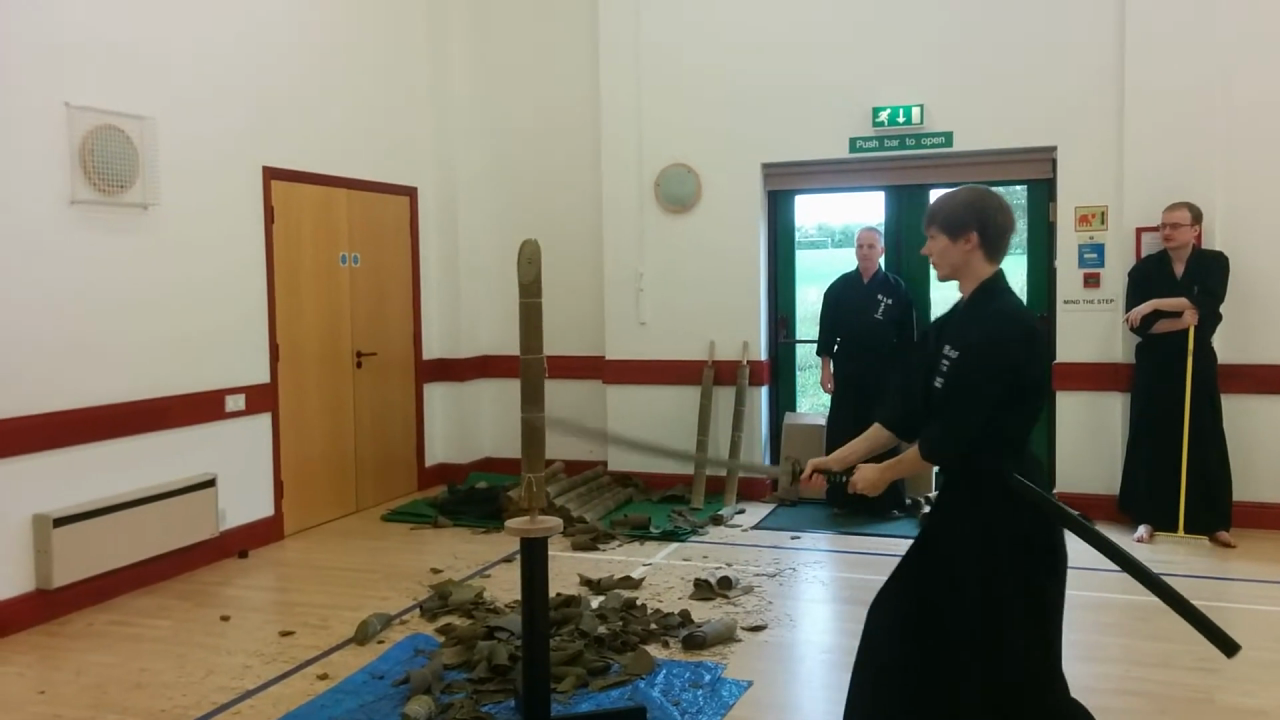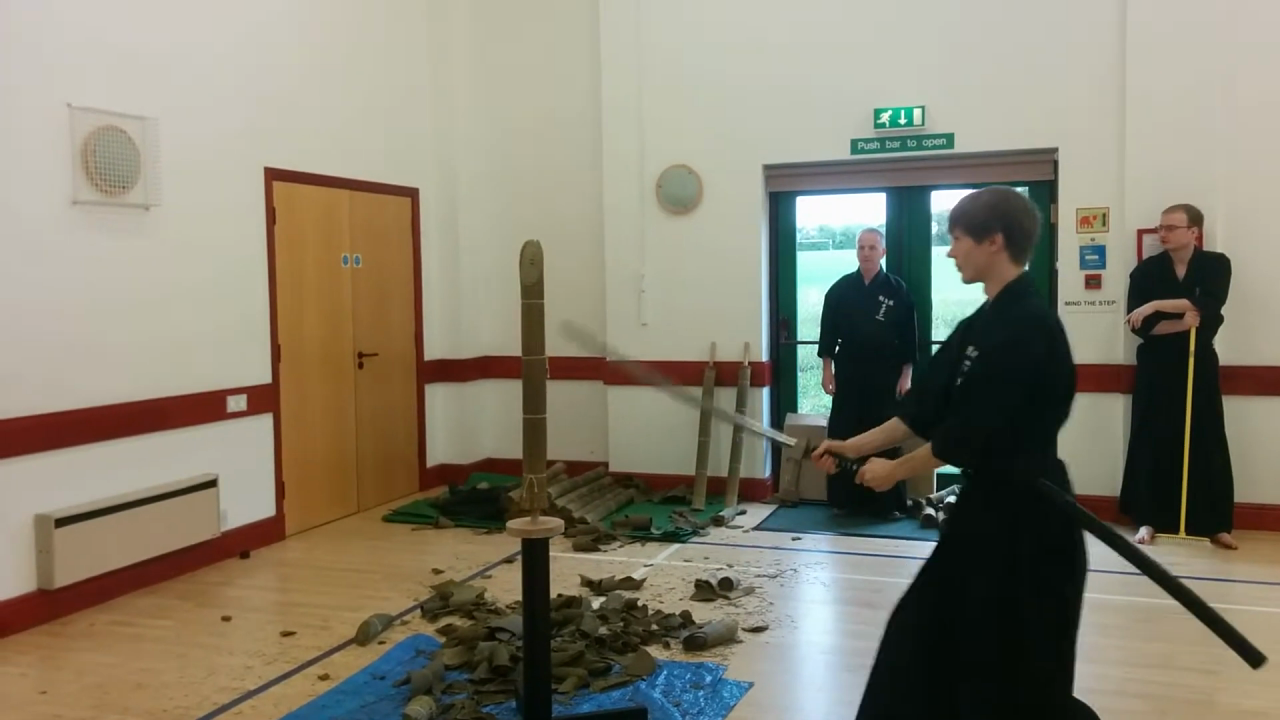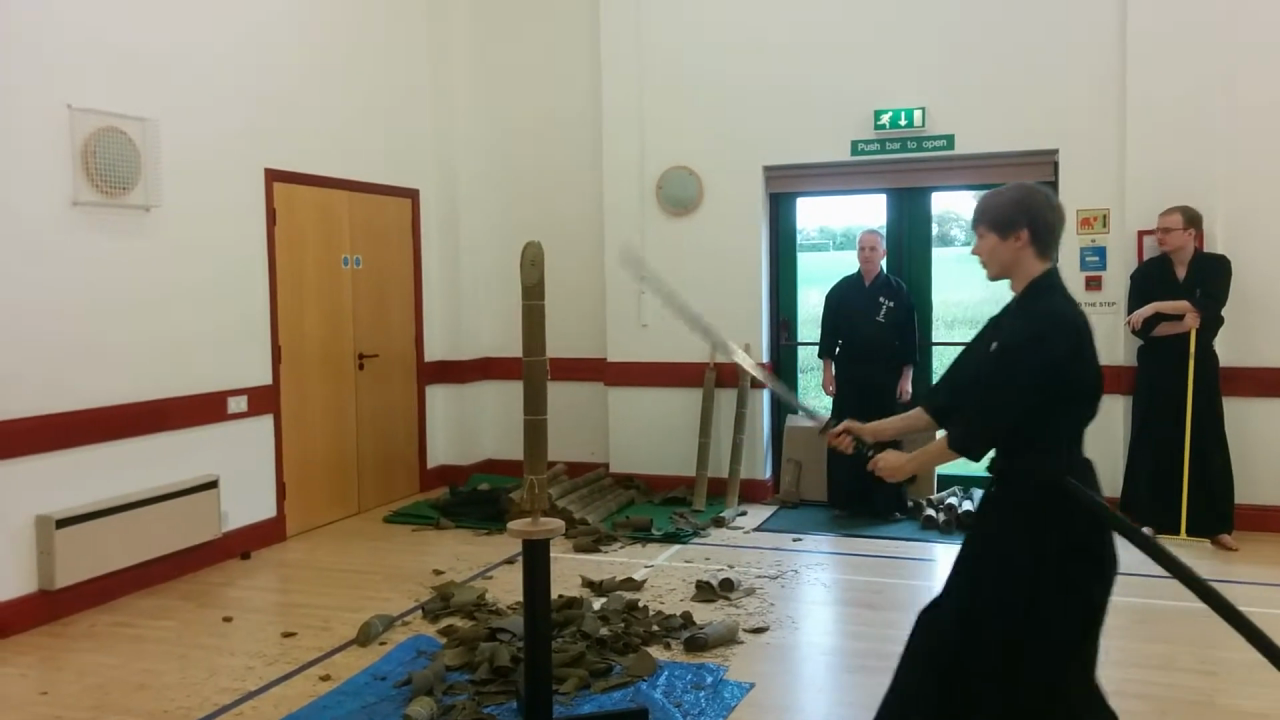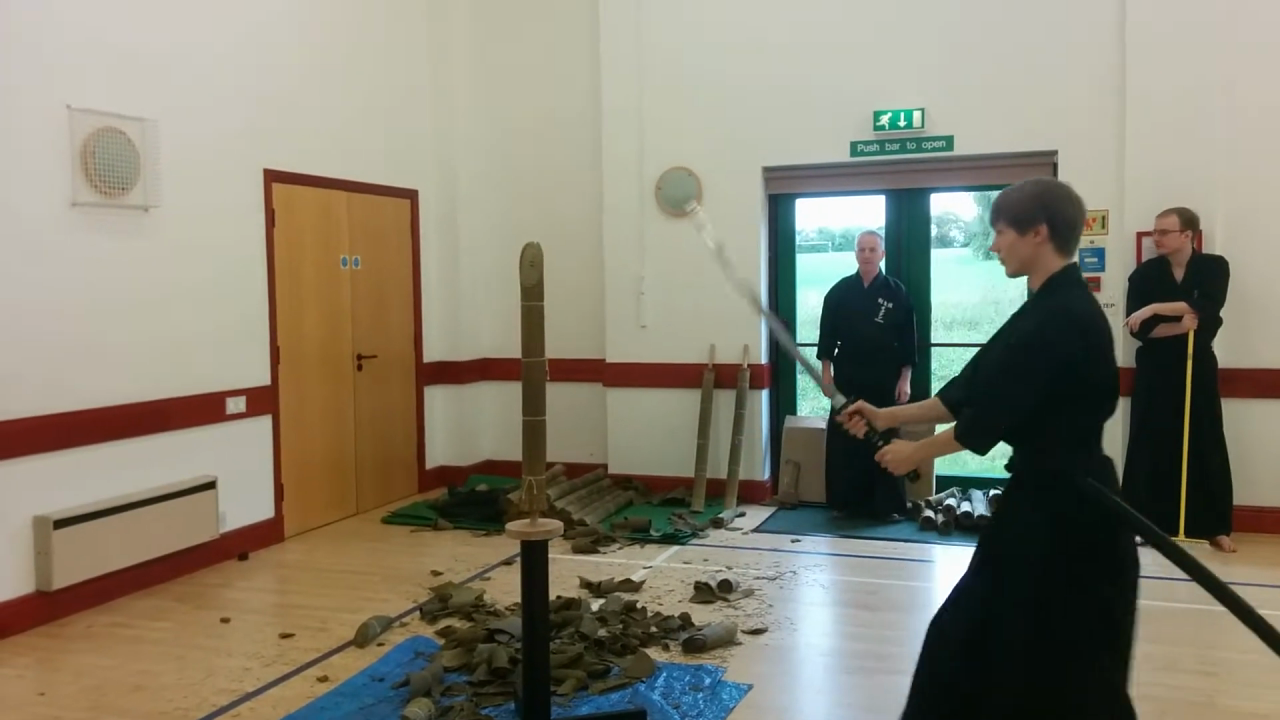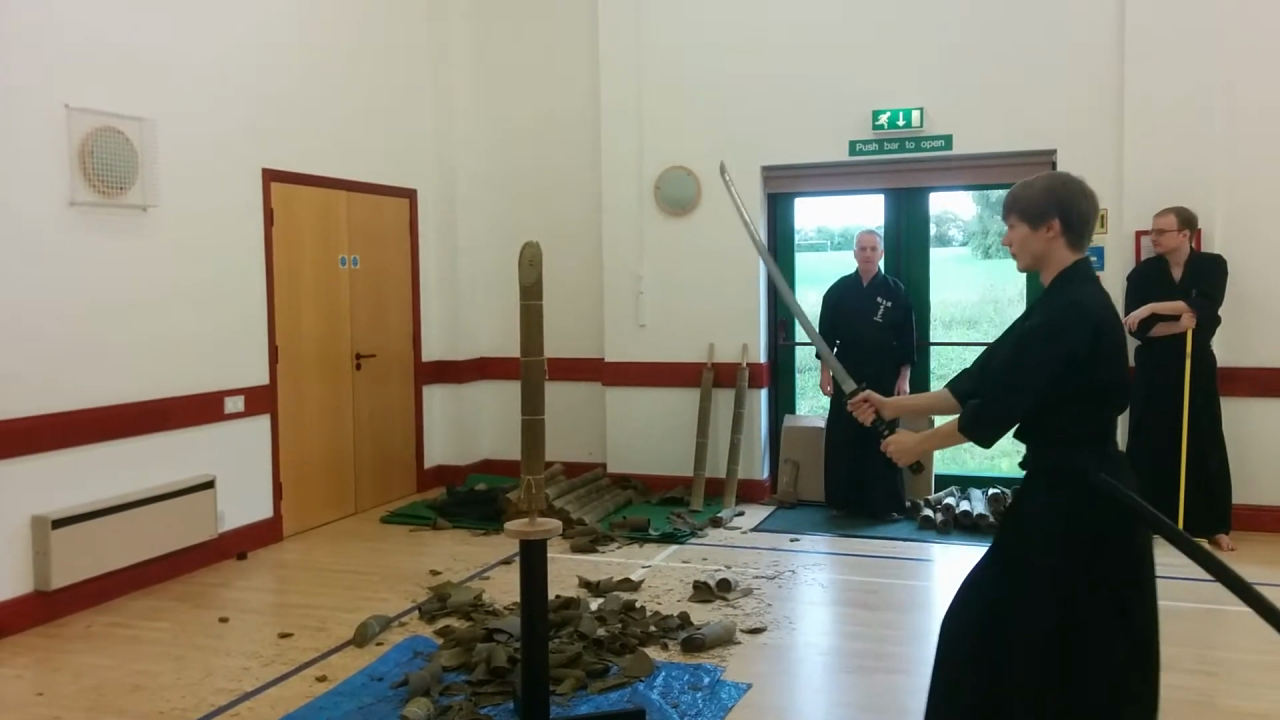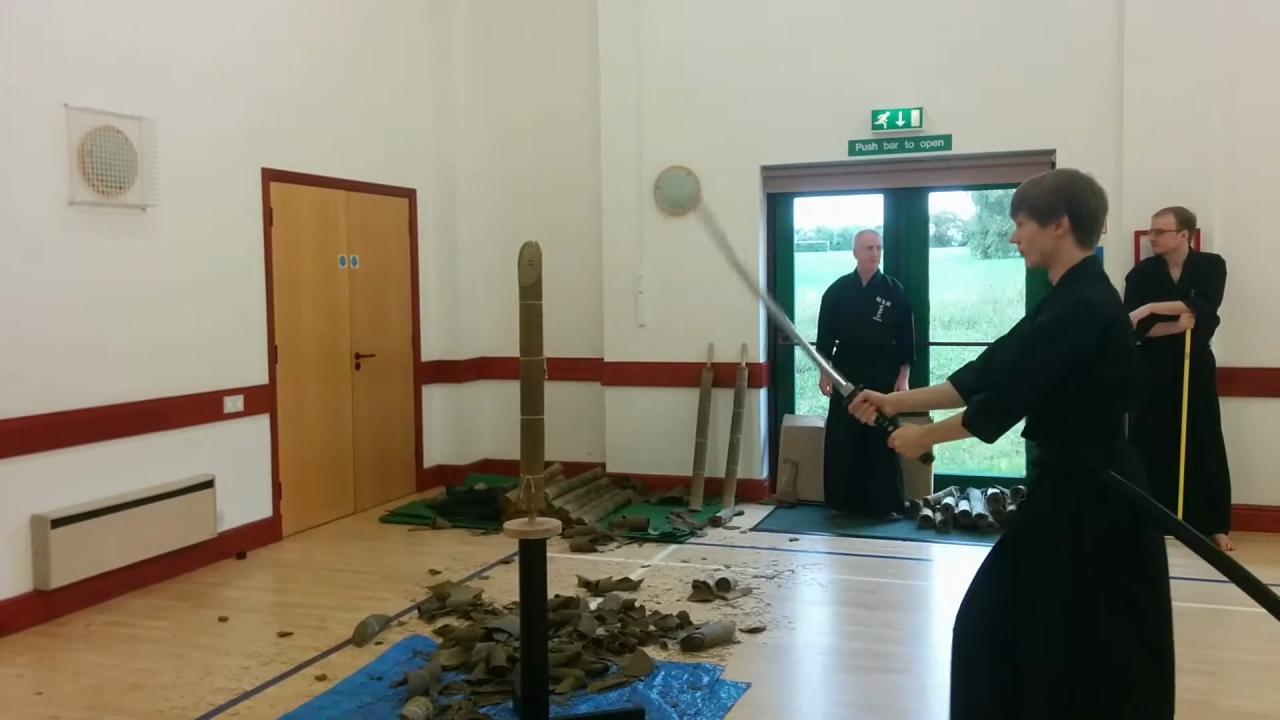
dt=0.1s
person 1, frame 1
left shoulder: (1004, 326)
right shoulder: (959, 321)
left elbow: (955, 433)
right elbow: (909, 409)
left wrist: (884, 474)
right wrist: (841, 456)
left hip: (1004, 507)
right hip: (969, 499)
left knee: (1009, 663)
right knee: (905, 627)
person 1, frame 2
left shoulder: (1027, 328)
right shoulder: (987, 322)
left elbow: (970, 432)
right elbow: (930, 406)
left wrist: (895, 470)
right wrist: (854, 445)
left hip: (1026, 511)
right hip: (992, 501)
left knee: (1017, 667)
right knee: (928, 631)
person 1, frame 3
left shoulder: (1050, 323)
right shoulder: (1023, 316)
left elbow: (984, 422)
right elbow: (952, 398)
left wrist: (910, 462)
right wrist: (874, 430)
left hip: (1050, 508)
right hip: (1024, 497)
left knee: (1042, 662)
right knee: (960, 633)
person 1, frame 4
left shoulder: (1065, 319)
right shoulder: (1046, 311)
left elbow: (993, 414)
right elbow: (973, 391)
left wrist: (916, 452)
right wrist: (888, 416)
left hip: (1068, 507)
right hip: (1044, 496)
left knee: (1061, 666)
right knee: (979, 632)
person 1, frame 5
left shoulder: (1073, 313)
right shoulder: (1062, 304)
left elbow: (1000, 405)
right elbow: (985, 379)
left wrist: (921, 443)
right wrist: (897, 405)
left hip: (1082, 503)
right hip: (1060, 492)
left knee: (1091, 663)
right knee: (987, 621)
person 1, frame 6
left shoulder: (1082, 310)
right shoulder: (1070, 303)
left elbow: (1006, 400)
right elbow: (989, 375)
left wrist: (926, 436)
right wrist: (897, 401)
left hip: (1091, 501)
right hip: (1070, 489)
left knee: (1100, 662)
right knee: (998, 620)
person 2, frame 1
left shoulder: (1214, 263)
right shoulder: (1144, 269)
left elbow: (1206, 305)
right elbow: (1137, 323)
left wrist: (1155, 304)
right wrist: (1179, 321)
left hip: (1197, 362)
right hip: (1155, 364)
left knee: (1205, 442)
right knee: (1151, 441)
left ankle: (1214, 522)
right ankle: (1148, 518)
person 2, frame 2
left shoulder: (1216, 265)
right shoulder: (1146, 270)
left elbow: (1208, 306)
right elbow: (1139, 324)
left wrist: (1156, 305)
right wrist: (1181, 322)
left hip: (1199, 364)
right hip: (1157, 366)
left knee: (1207, 443)
right knee: (1152, 442)
left ankle: (1216, 523)
right ankle: (1149, 519)
person 2, frame 3
left shoulder: (1216, 266)
right shoulder: (1146, 272)
left elbow: (1208, 308)
right elbow: (1139, 326)
left wrist: (1157, 306)
right wrist: (1181, 324)
left hip: (1199, 366)
right hip: (1157, 367)
left knee: (1207, 445)
right knee: (1152, 444)
left ankle: (1217, 525)
right ankle: (1149, 520)
person 2, frame 4
left shoulder: (1214, 267)
right shoulder: (1144, 273)
left elbow: (1206, 309)
right elbow: (1138, 327)
left wrist: (1154, 308)
right wrist: (1179, 325)
left hip: (1197, 367)
right hip: (1155, 369)
left knee: (1206, 446)
right knee: (1150, 445)
left ankle: (1215, 526)
right ankle: (1148, 520)
person 2, frame 5
left shoulder: (1212, 266)
right shoulder: (1143, 272)
left elbow: (1204, 307)
right elbow: (1136, 327)
left wrist: (1153, 307)
right wrist: (1179, 324)
left hip: (1196, 366)
right hip: (1154, 368)
left knee: (1205, 445)
right knee: (1150, 444)
left ankle: (1214, 525)
person 2, frame 6
left shoulder: (1211, 266)
right shoulder: (1142, 273)
left elbow: (1202, 307)
right elbow: (1136, 327)
left wrist: (1152, 307)
right wrist: (1177, 324)
left hip: (1195, 366)
right hip: (1154, 368)
left knee: (1203, 445)
right knee: (1150, 443)
left ankle: (1213, 525)
person 3, frame 1
left shoulder: (895, 288)
right shoulder: (839, 288)
left elbow: (907, 335)
right elbow: (827, 330)
right wrist: (826, 368)
left hip: (883, 374)
right hip: (847, 372)
right knee: (842, 435)
left ankle: (886, 501)
right ankle: (845, 498)
person 3, frame 2
left shoulder: (897, 290)
right shoulder: (840, 289)
left elbow: (908, 337)
right elbow: (828, 332)
left wrist: (906, 376)
right wrist: (827, 369)
left hip: (885, 375)
right hip: (848, 373)
right knee: (844, 435)
left ankle: (888, 502)
right ankle: (846, 499)
person 3, frame 3
left shoulder: (897, 291)
right shoulder: (841, 290)
left elbow: (909, 338)
right elbow: (829, 333)
left wrist: (906, 378)
right wrist: (827, 371)
left hip: (885, 376)
right hip: (849, 375)
left ankle: (888, 504)
right ankle: (847, 501)
person 3, frame 4
left shoulder: (896, 292)
right shoulder: (840, 291)
left elbow: (907, 339)
right elbow: (827, 334)
left wrist: (905, 379)
right wrist: (826, 371)
left hip: (884, 378)
right hip: (848, 376)
right knee: (843, 439)
left ankle: (887, 504)
right ankle: (846, 502)
person 3, frame 5
left shoulder: (894, 291)
right shoulder: (839, 290)
left elbow: (906, 338)
right elbow: (826, 333)
left wrist: (903, 378)
right wrist: (825, 371)
left hip: (883, 376)
right hip: (847, 375)
left knee: (882, 439)
right knee: (842, 439)
left ankle: (886, 504)
right ankle: (844, 501)
person 3, frame 6
left shoulder: (893, 290)
right shoulder: (838, 290)
left elbow: (905, 337)
right elbow: (825, 334)
left wrist: (903, 377)
right wrist: (825, 371)
left hip: (882, 376)
right hip: (846, 375)
left knee: (882, 438)
right knee: (842, 439)
left ankle: (885, 503)
right ankle: (844, 500)
